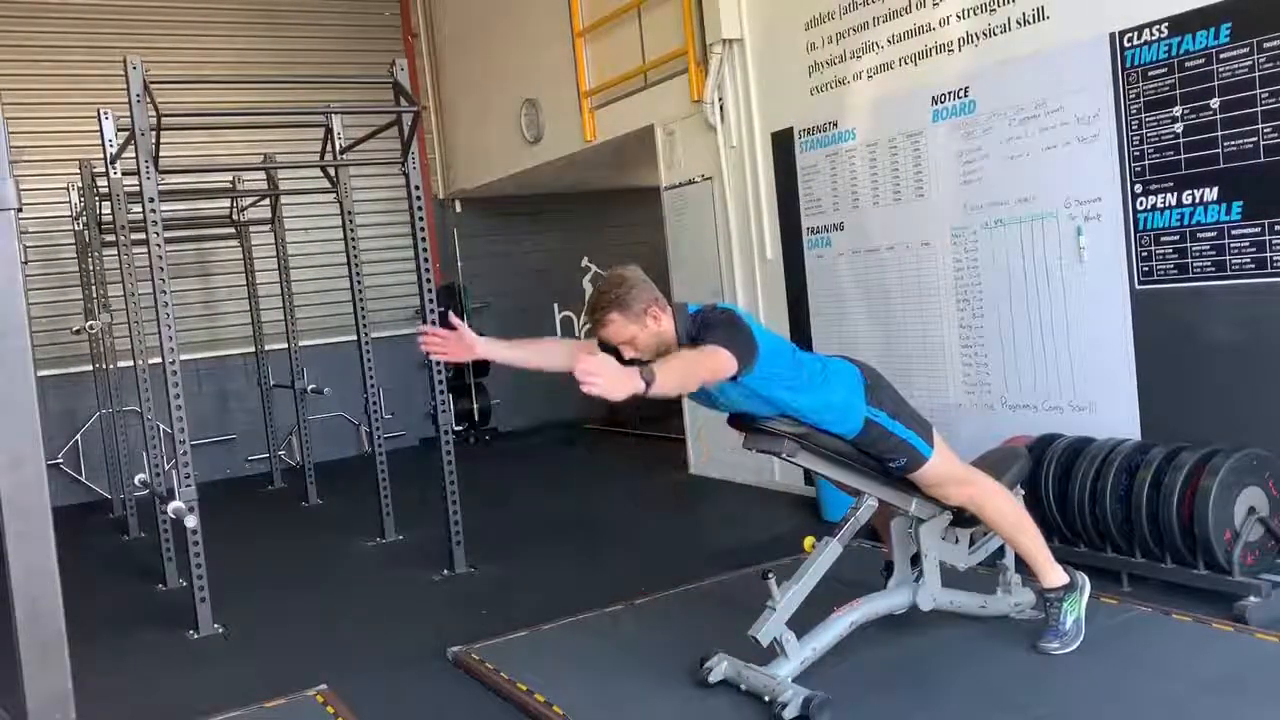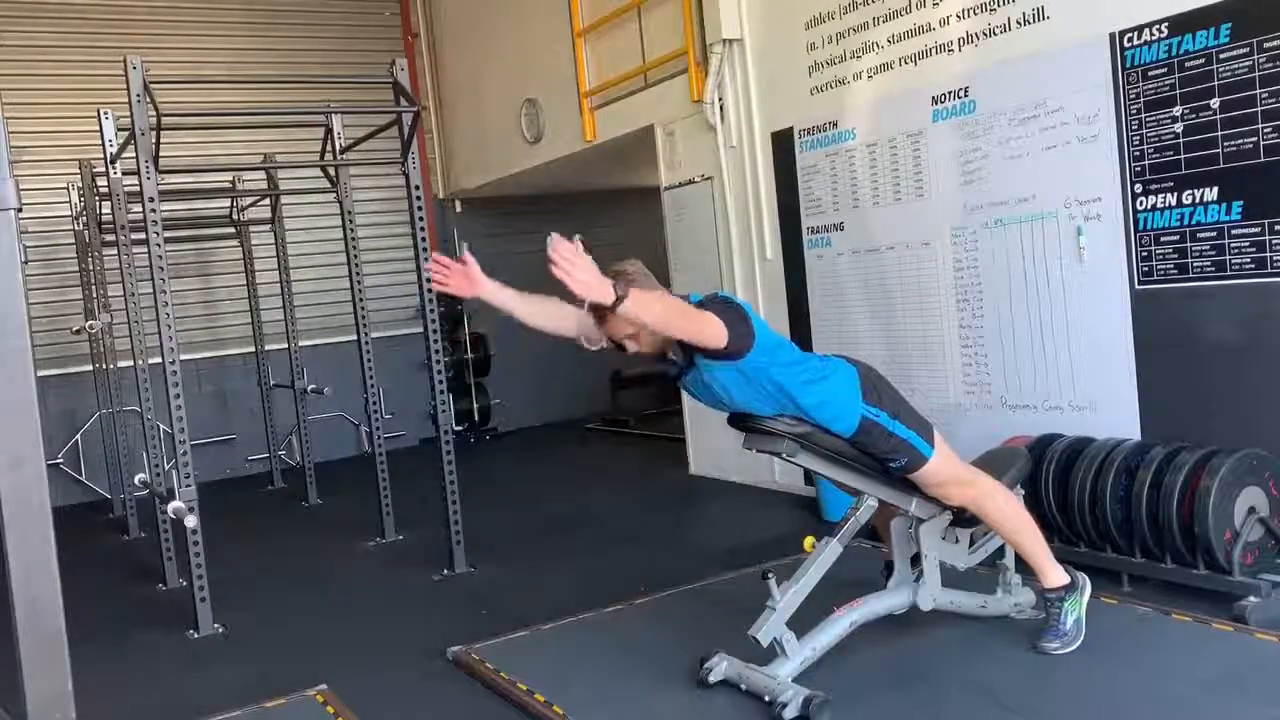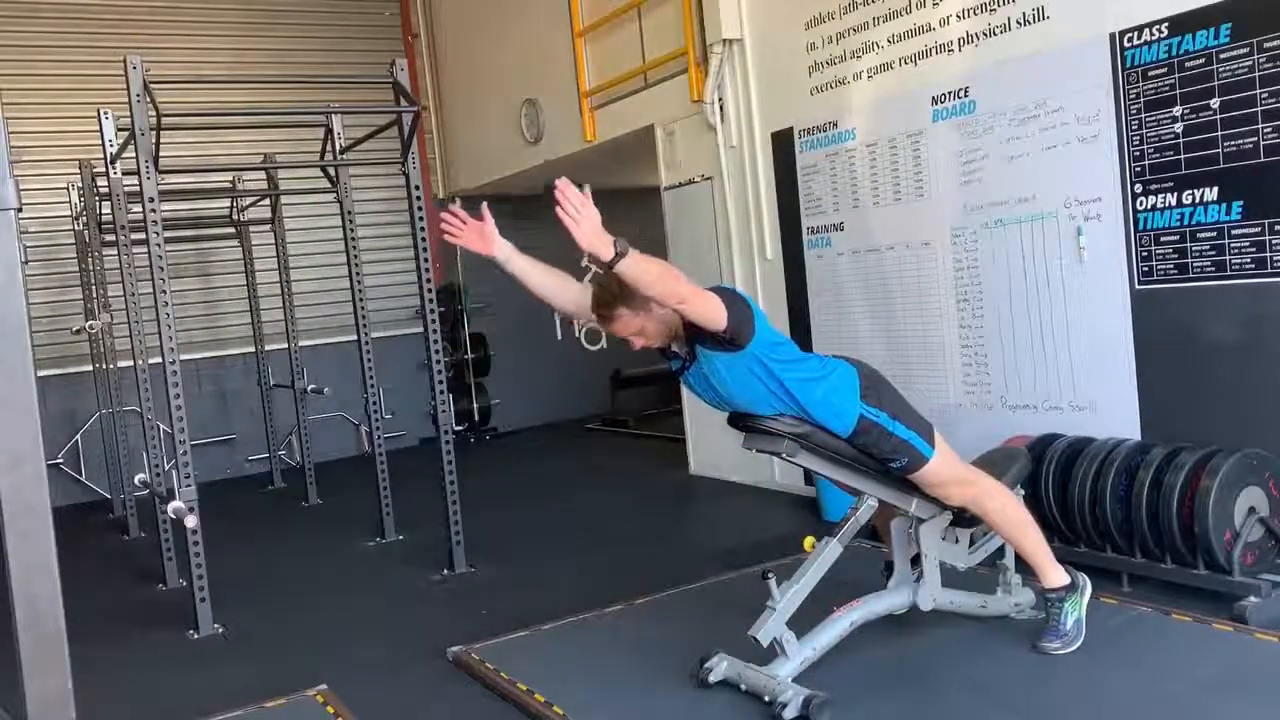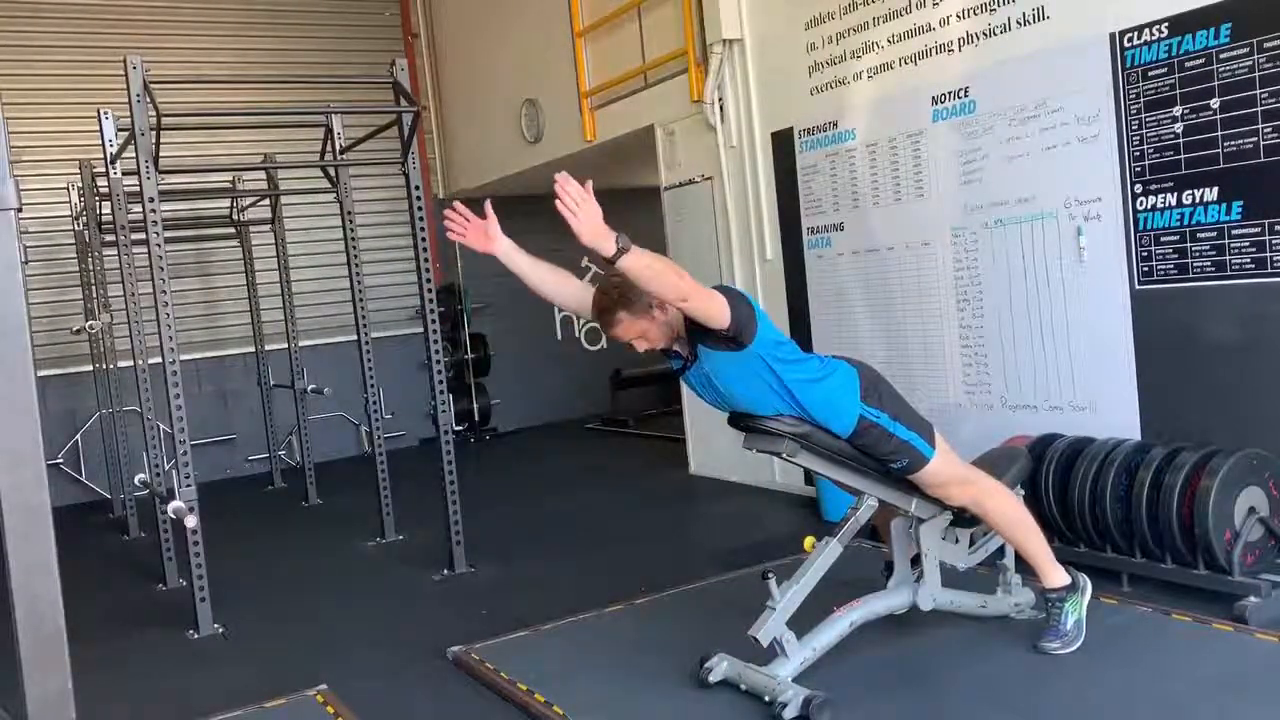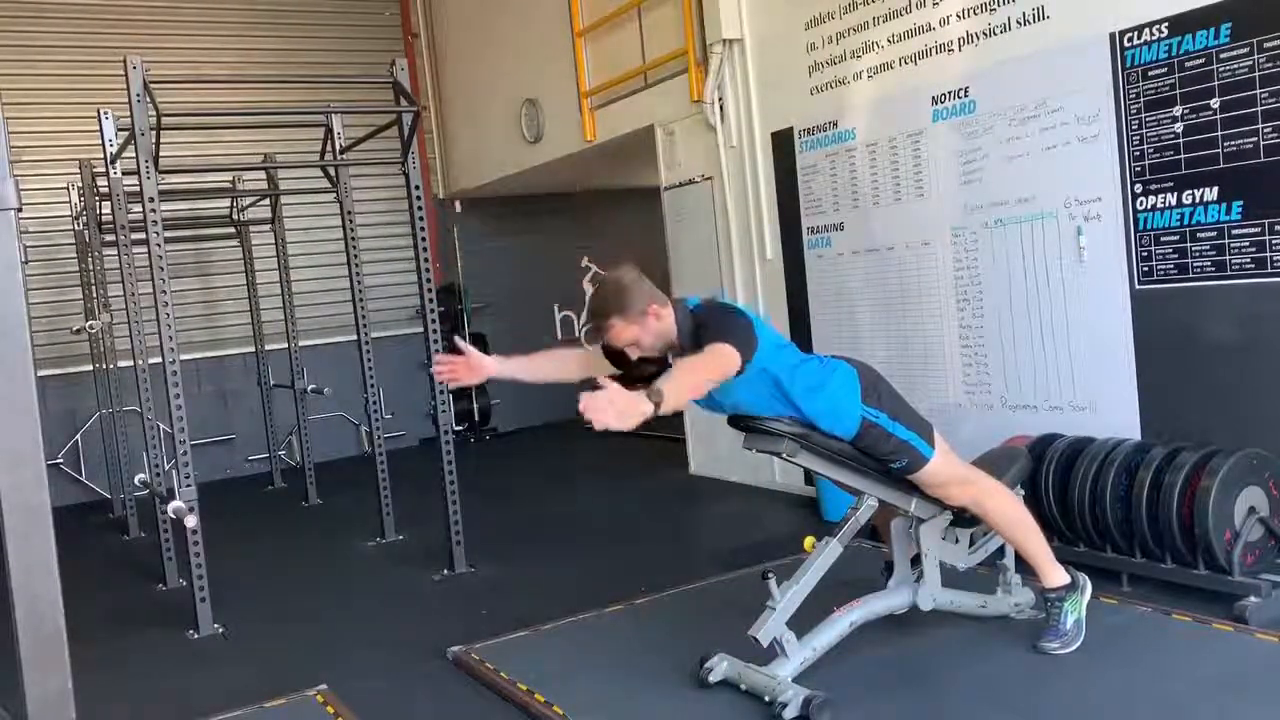
dt=0.4s
person 1, frame 1
left shoulder: (721, 327)
right shoulder: (644, 345)
left elbow: (700, 368)
right elbow: (569, 354)
left wrist: (634, 383)
right wrist: (484, 348)
left hip: (855, 402)
right hip: (819, 421)
left knee: (956, 486)
left ankle: (1060, 587)
right ankle: (910, 571)
person 1, frame 2
left shoulder: (720, 315)
right shoulder: (663, 336)
left elbow: (682, 320)
right elbow: (568, 319)
left wrist: (607, 292)
right wrist: (487, 288)
left hip: (854, 401)
right hip: (821, 423)
left knee: (957, 485)
left ankle: (1061, 586)
person 1, frame 3
left shoulder: (724, 311)
right shoulder: (665, 329)
left elbow: (678, 289)
right elbow: (570, 296)
left wrist: (606, 248)
right wrist: (498, 249)
left hip: (853, 401)
right hip: (822, 422)
left knee: (957, 485)
right knee: (875, 501)
left ankle: (1061, 586)
person 1, frame 4
left shoulder: (725, 311)
right shoulder: (667, 328)
left elbow: (681, 286)
right elbow: (572, 295)
left wrist: (607, 244)
right wrist: (500, 247)
left hip: (854, 403)
right hip: (819, 425)
left knee: (958, 485)
left ankle: (1061, 585)
person 1, frame 5
left shoulder: (720, 322)
right shoulder: (649, 340)
left elbow: (706, 370)
right elbow: (575, 361)
left wrist: (642, 403)
right wrist: (493, 365)
left hip: (853, 403)
right hip: (819, 423)
left knee: (957, 485)
left ankle: (1062, 587)
right ankle: (915, 569)
